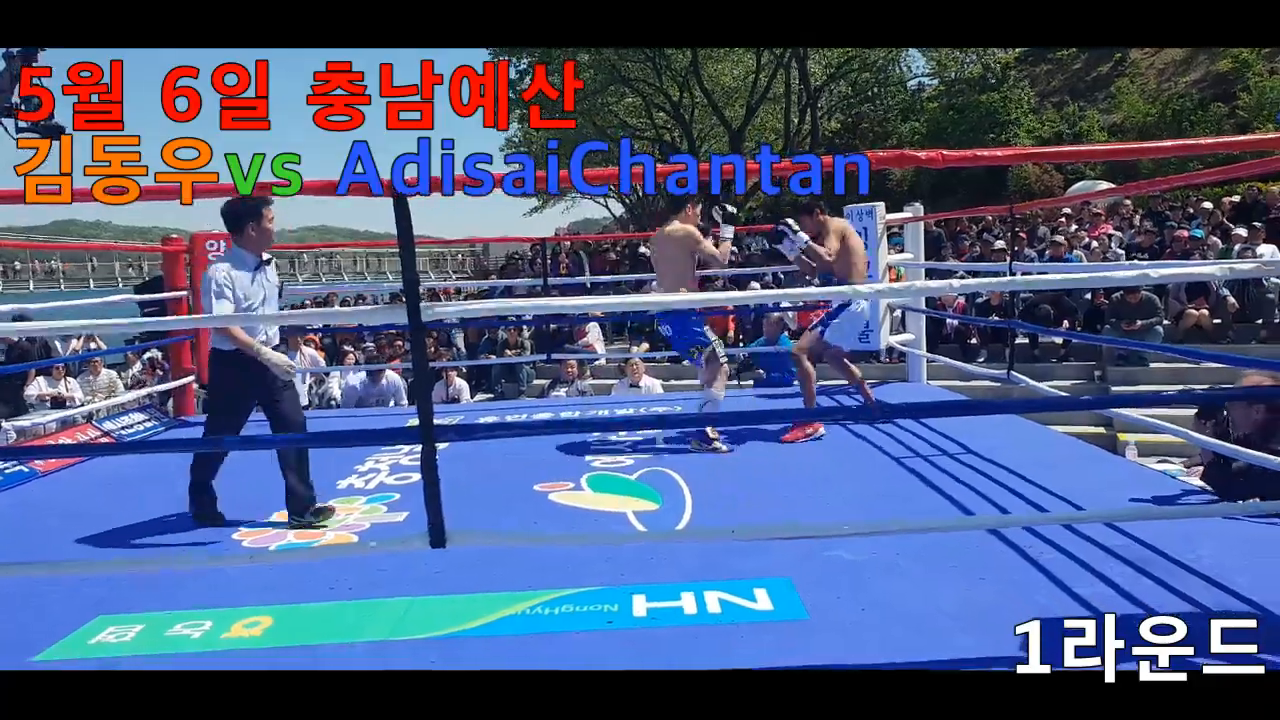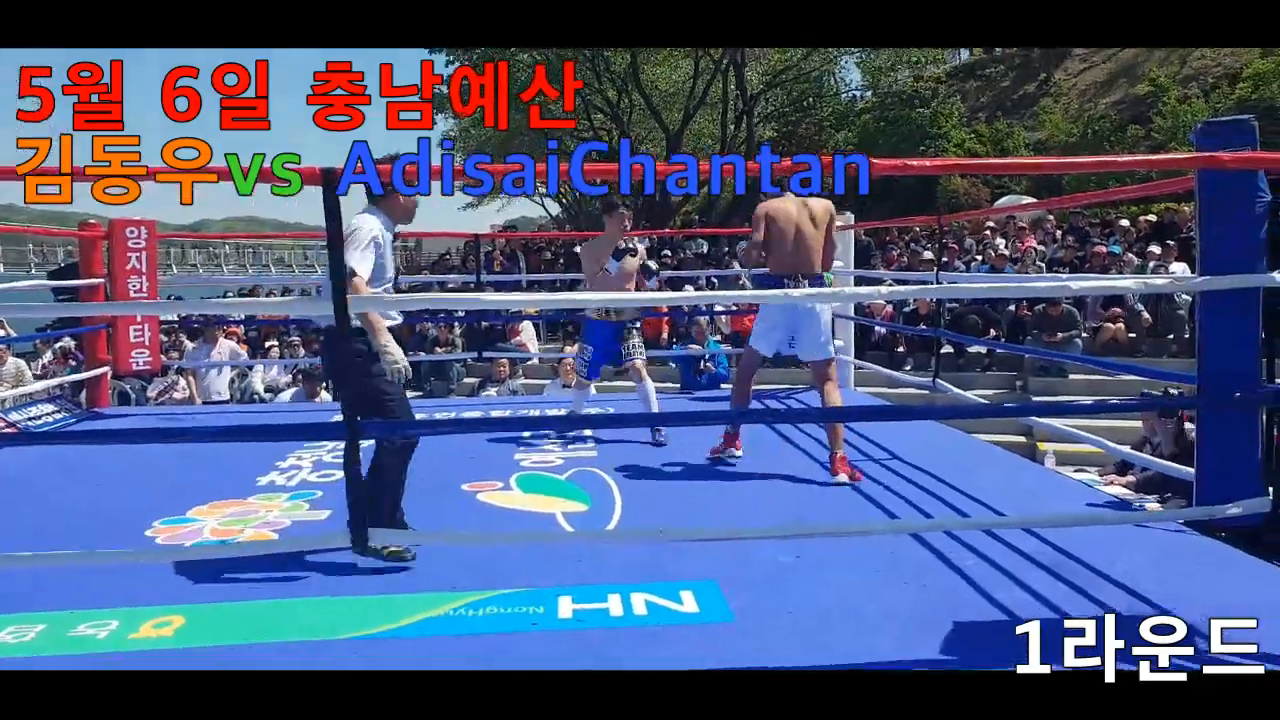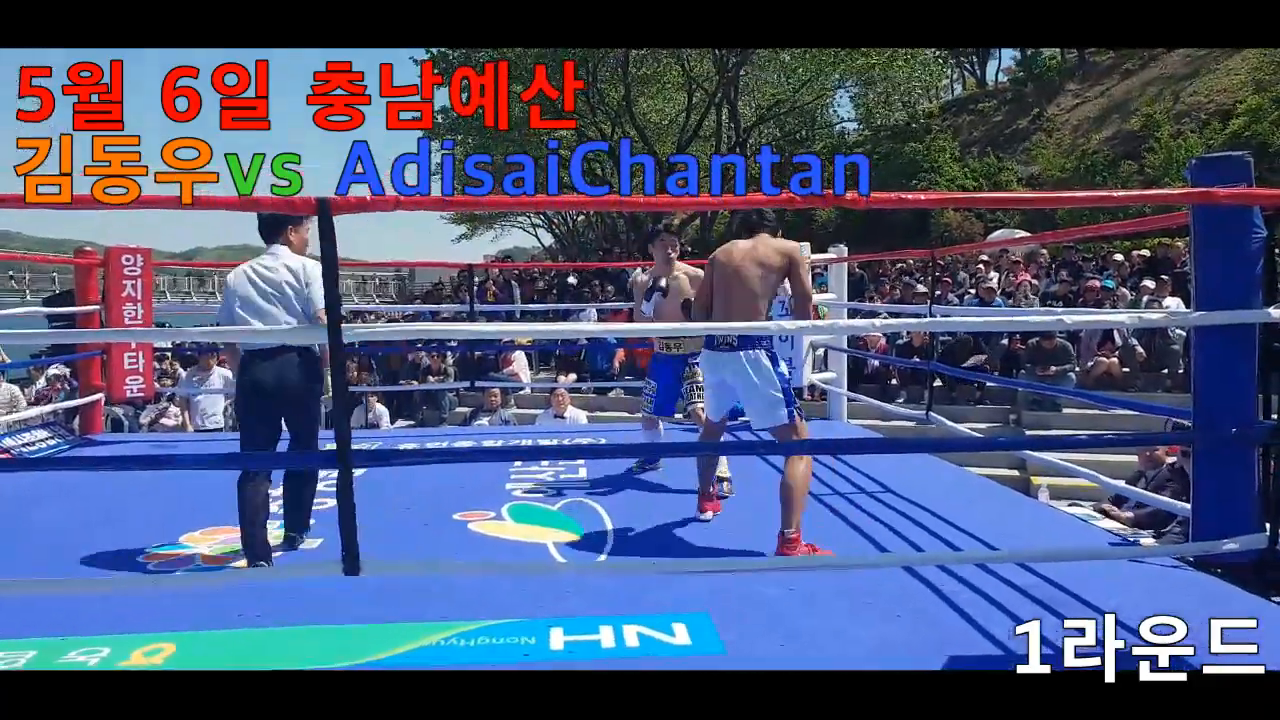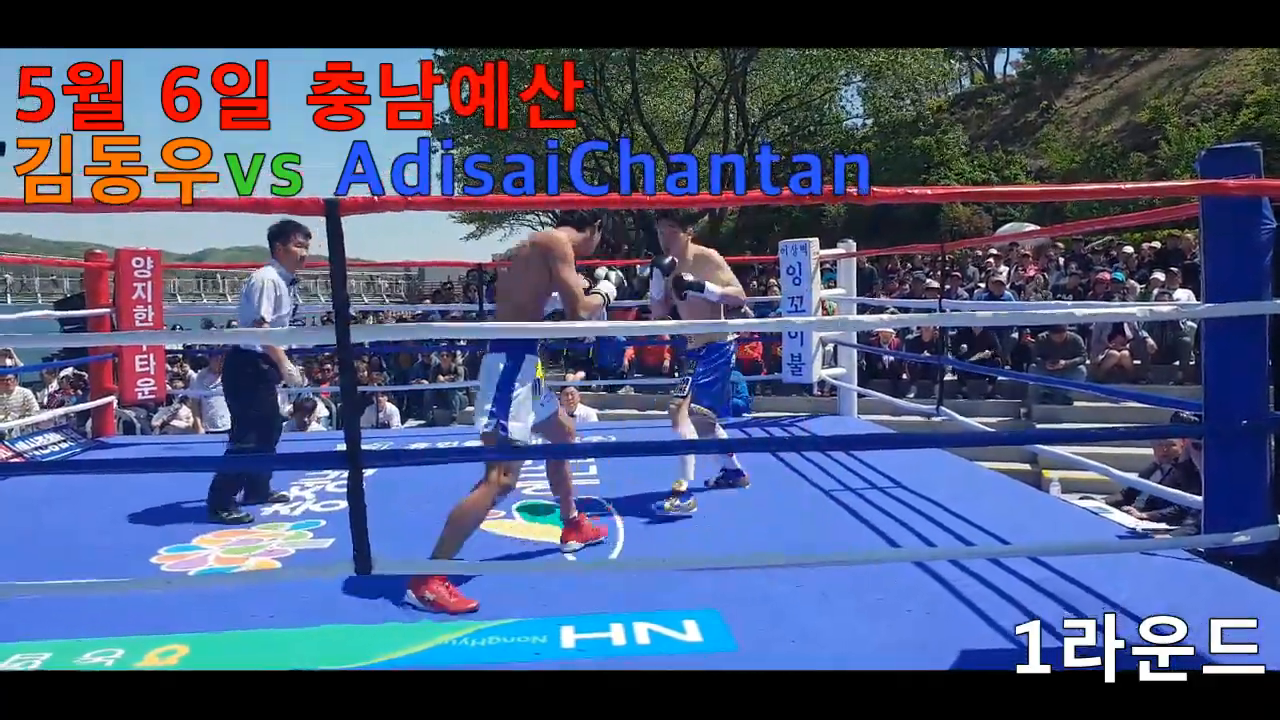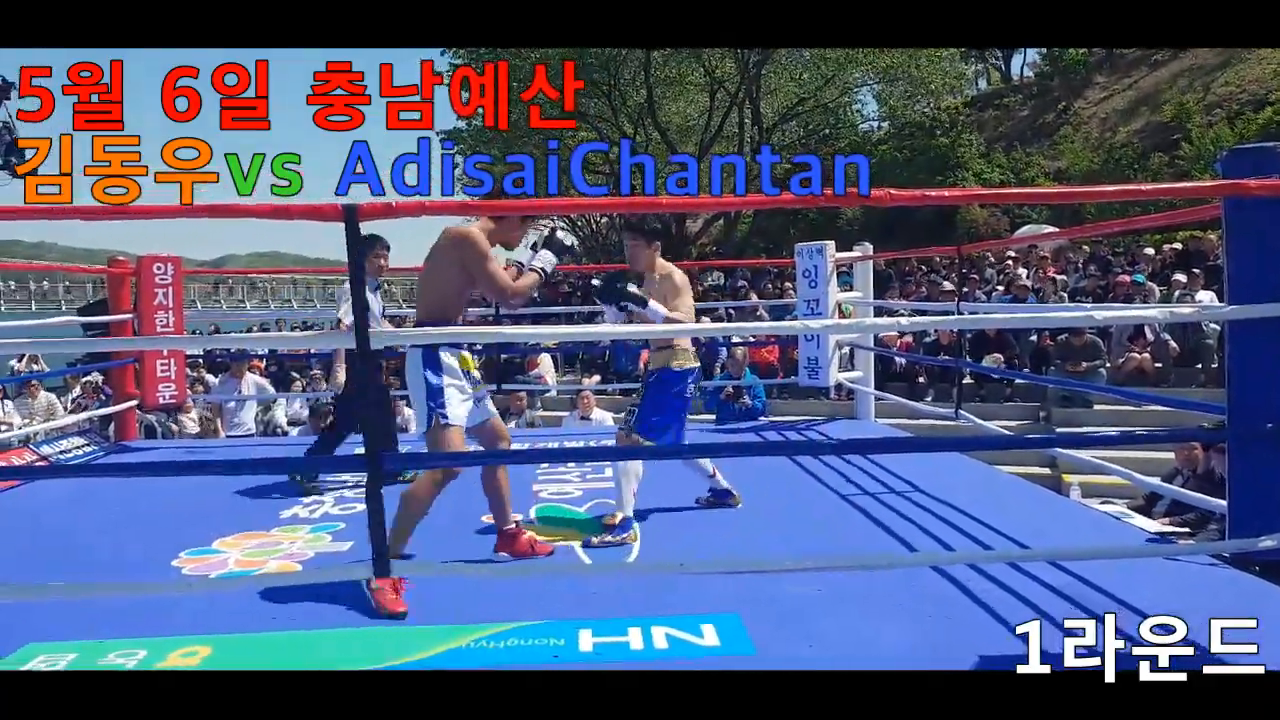
dt=1s
person 1, frame 1
left shoulder: (832, 225)
right shoulder: (833, 233)
left elbow: (827, 261)
right elbow: (814, 272)
left wrist: (801, 237)
right wrist: (791, 248)
left hip: (850, 302)
right hip: (857, 302)
left knee: (800, 353)
right knee: (835, 358)
left ankle: (811, 422)
right ankle: (870, 406)
person 1, frame 2
left shoulder: (766, 209)
right shoulder: (825, 207)
left elbow: (752, 258)
right elbow: (828, 262)
left wrist: (744, 251)
left knee: (746, 369)
right knee: (827, 380)
left ankle: (731, 440)
right ankle: (838, 460)
person 1, frame 3
left shoulder: (720, 254)
right shoulder: (788, 250)
left elbow: (698, 314)
right elbow: (804, 313)
left hip: (713, 351)
right hip: (752, 351)
left knee: (713, 428)
left ankle: (706, 500)
right ankle: (790, 542)
person 1, frame 4
left shoulder: (532, 246)
right shoulder: (558, 243)
right elbow: (578, 310)
left wrist: (565, 290)
right wrist: (605, 290)
left hip: (520, 358)
right hip: (511, 360)
left knee: (563, 435)
right knee: (500, 478)
left ankle: (573, 524)
right ankle: (425, 580)
person 1, frame 5
left shoulder: (470, 238)
right shoulder: (466, 238)
left elbow: (497, 290)
right elbow: (509, 295)
left wrist: (537, 261)
right wrist: (545, 258)
left hip: (452, 354)
right hip: (433, 357)
left knee: (497, 443)
right knee: (445, 464)
left ankle: (510, 537)
person 2, frame 1
left shoulder: (268, 263)
right shoulder: (221, 273)
right elbow: (224, 325)
right wrist: (264, 355)
left hip: (274, 362)
right hip: (233, 364)
left knee: (294, 429)
right knee: (220, 436)
left ankle: (303, 508)
right ankle: (201, 500)
person 2, frame 2
left shoulder: (368, 227)
right shoulder: (370, 228)
right elbow: (354, 285)
right wrist: (385, 342)
left hip: (348, 346)
right hip: (358, 347)
left knee: (373, 435)
right knee: (399, 436)
left ankle: (375, 527)
right ankle: (373, 532)
person 2, frame 3
left shoulder: (238, 276)
right shoulder: (308, 268)
right elbow: (321, 322)
left wrist: (240, 374)
right wrist: (329, 371)
left hip: (254, 370)
right hip: (298, 367)
left knee: (255, 464)
right knee: (304, 452)
left ankle: (258, 552)
right ankle: (294, 531)
person 2, frame 4
left shoulder: (284, 282)
right shoulder: (267, 278)
right elbow: (259, 328)
left wrist: (284, 363)
right wrist: (286, 365)
left hip: (261, 366)
right hip: (248, 366)
left knee: (269, 429)
right knee: (246, 436)
left ankle: (257, 489)
right ankle: (220, 503)
person 2, frame 5
left shoulder: (372, 288)
right shoulder: (354, 288)
left elbow: (378, 324)
right elbow: (342, 327)
right wrist: (339, 367)
left knee: (344, 422)
left ankle: (306, 470)
person 3, frame 1
left shoulder: (659, 236)
right shoulder: (686, 232)
right elbow: (719, 261)
right wrist: (727, 229)
left hip: (673, 312)
right hip: (680, 314)
left knee: (712, 364)
right knee: (719, 368)
right ankle: (704, 435)
person 3, frame 2
left shoulder: (637, 250)
right shoulder: (590, 249)
left elbow: (639, 289)
right elbow: (593, 287)
right wrist: (614, 262)
left hip: (628, 319)
right hip: (597, 322)
left knee: (637, 369)
right knee: (583, 377)
left ankle: (656, 425)
right ankle: (575, 415)
person 3, frame 3
left shoulder: (695, 276)
right shoulder: (641, 282)
right elbow: (641, 324)
right wrist: (649, 299)
left hip: (692, 354)
right hip: (662, 355)
left knee: (699, 412)
right knee: (650, 415)
left ankle: (722, 473)
right ankle: (653, 456)
person 3, frame 4
left shoulder: (707, 259)
right shoulder: (672, 267)
left elbow: (738, 296)
right elbow: (659, 314)
left wrist: (700, 288)
right wrist: (657, 278)
left hip: (715, 345)
right hip: (696, 346)
left knee: (681, 409)
right knee: (704, 415)
left ankle: (683, 492)
right ankle: (733, 472)
person 3, frame 5
left shoulder: (670, 277)
right shoulder: (648, 282)
left elbow: (685, 322)
left wrist: (644, 305)
right wrist: (613, 306)
left hip: (673, 369)
right hip: (666, 369)
left knee: (628, 438)
right knee: (667, 441)
left ankle: (622, 524)
right ankle: (722, 490)
